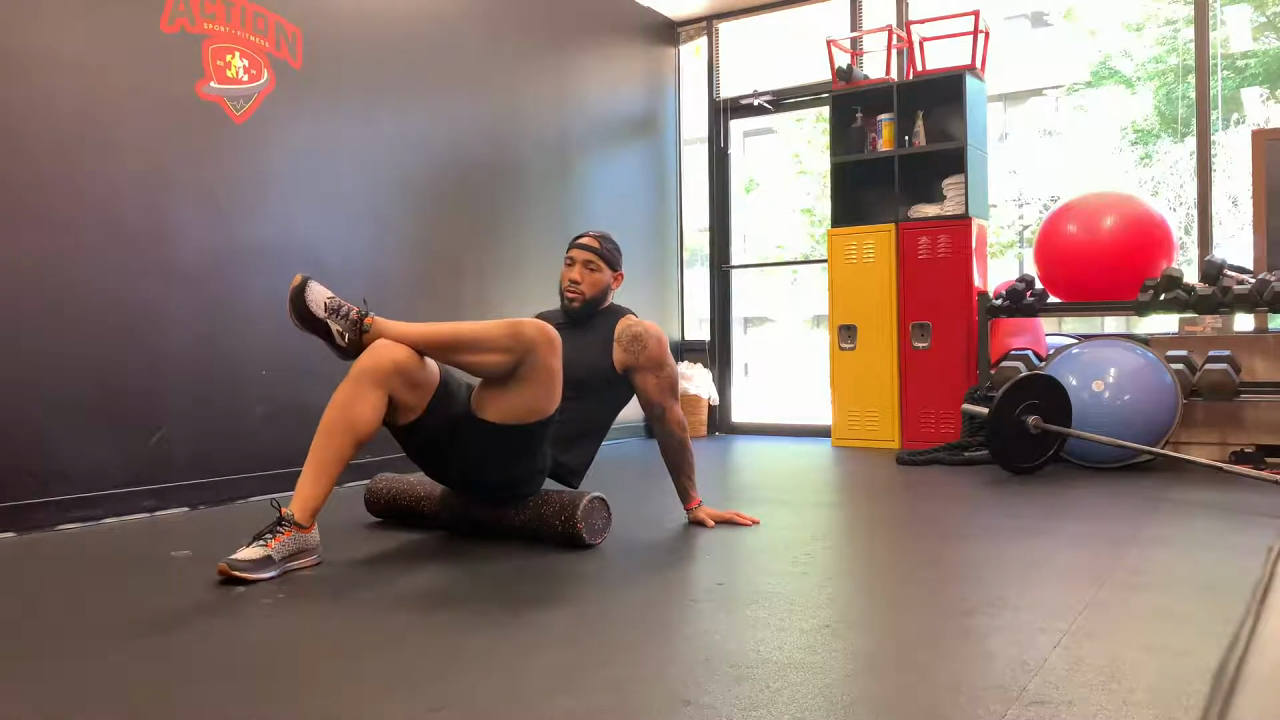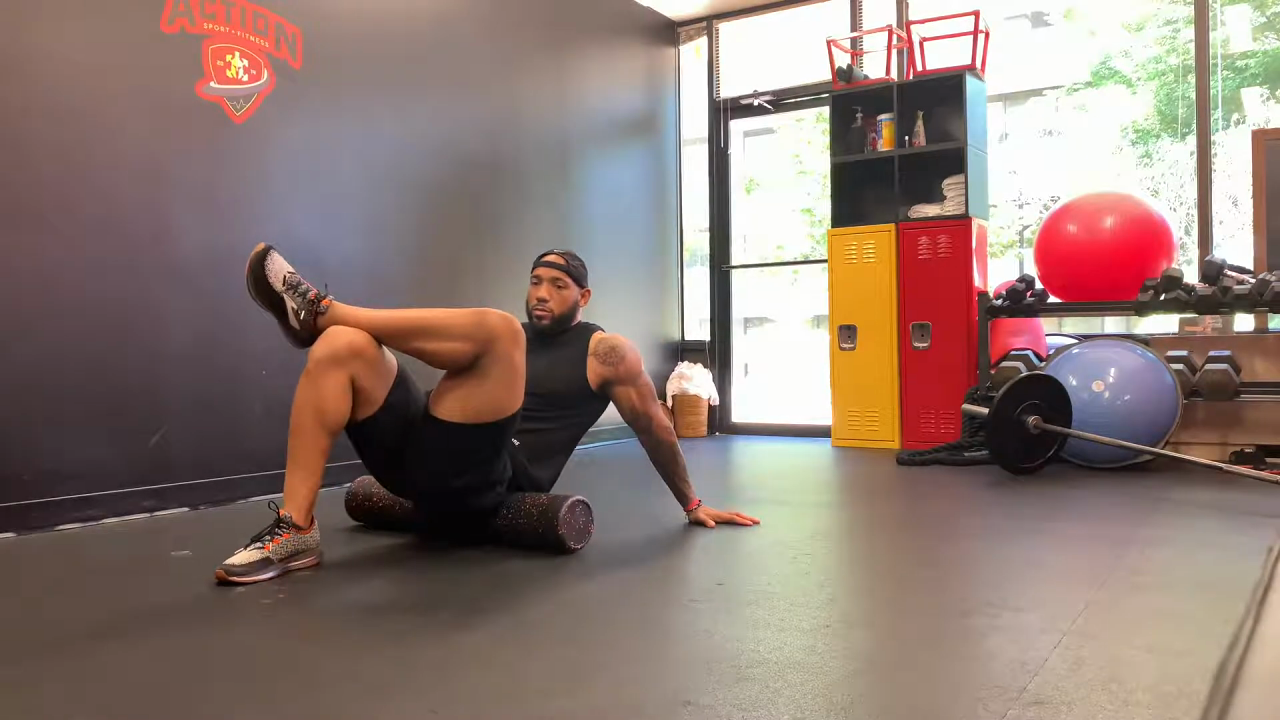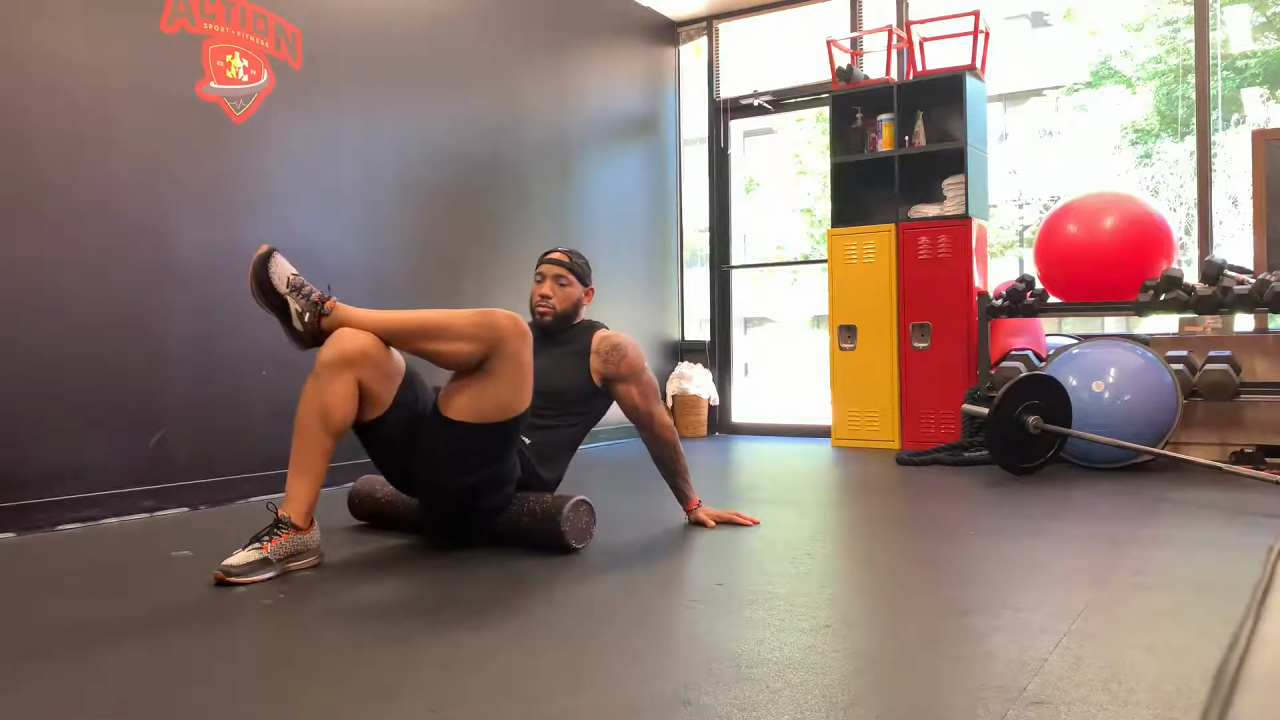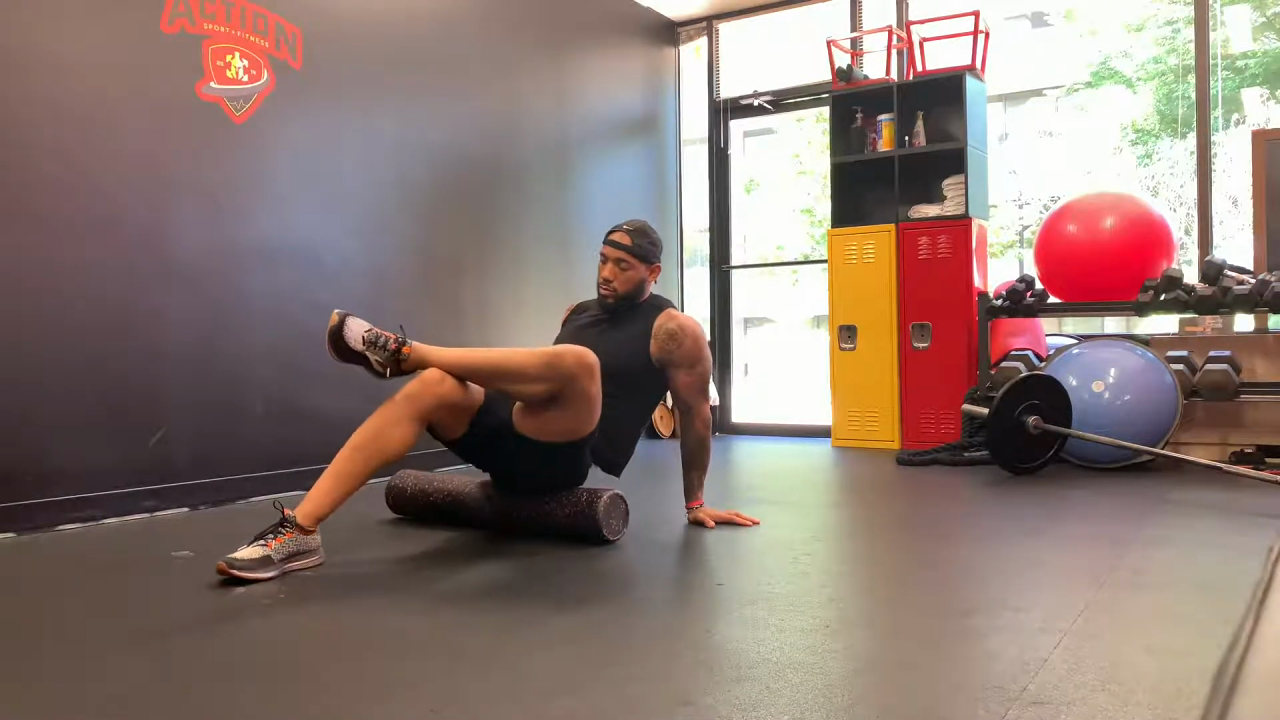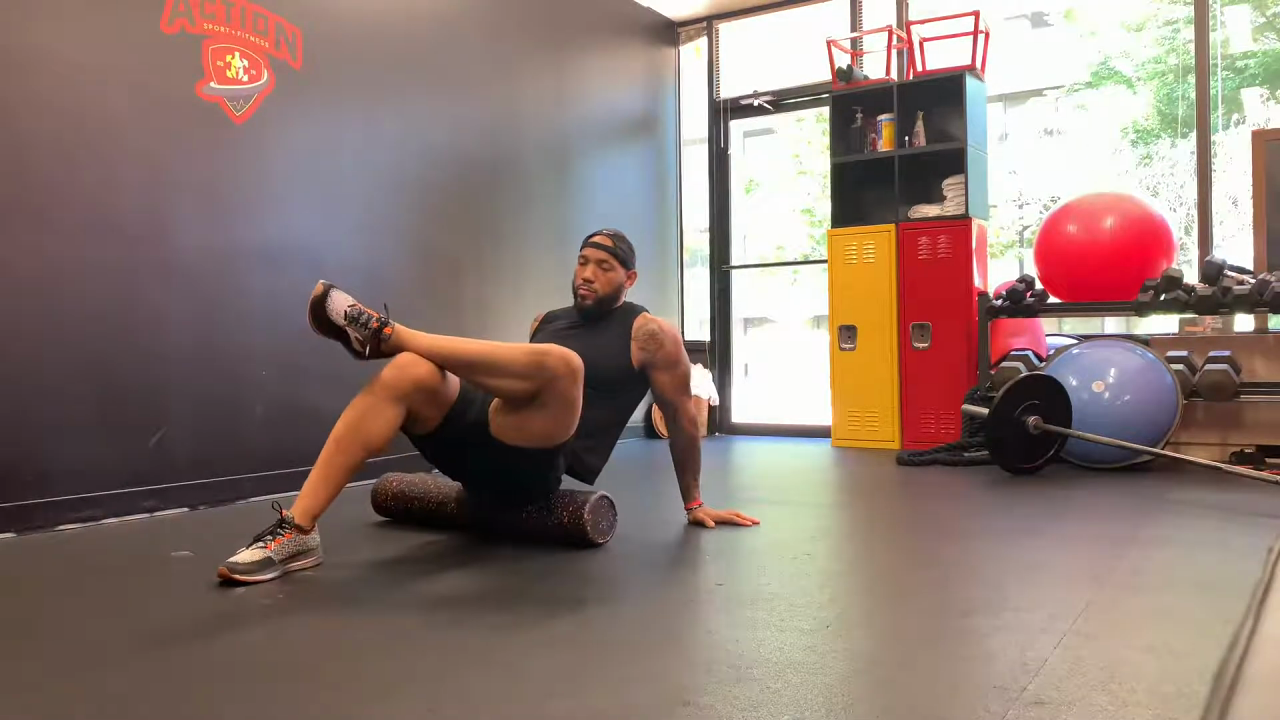
dt=1s
person 1, frame 1
left shoulder: (635, 337)
right shoulder: (546, 323)
left elbow: (668, 420)
left wrist: (693, 503)
left hip: (516, 464)
right hip: (466, 441)
left knee: (534, 338)
right knee: (385, 361)
left ankle: (364, 327)
right ankle: (297, 529)
person 1, frame 2
left shoulder: (606, 352)
right shoulder: (514, 343)
left elbow: (654, 428)
left wrist: (692, 504)
left hip: (476, 474)
right hip: (422, 454)
left knee: (496, 328)
right knee: (341, 347)
left ankle: (319, 309)
right ankle: (295, 529)
person 1, frame 3
left shoulder: (608, 349)
right shoulder: (517, 347)
left elbow: (657, 424)
left wrist: (691, 503)
left hip: (484, 473)
right hip: (430, 449)
left knee: (504, 327)
right knee: (348, 350)
left ankle: (323, 312)
right ankle: (295, 530)
person 1, frame 4
left shoulder: (673, 330)
right shoulder: (579, 313)
left elbow: (695, 415)
left wrist: (695, 503)
left hip: (560, 458)
right hip: (512, 431)
left knee: (578, 361)
right knee: (431, 388)
left ankle: (406, 350)
right ankle: (300, 530)
person 1, frame 5
left shoulder: (649, 335)
right shoulder: (548, 321)
left elbow: (681, 417)
left wrist: (693, 503)
left hip: (534, 463)
right hip: (482, 438)
left knee: (562, 363)
right knee: (407, 373)
left ankle: (387, 333)
right ankle: (297, 531)
